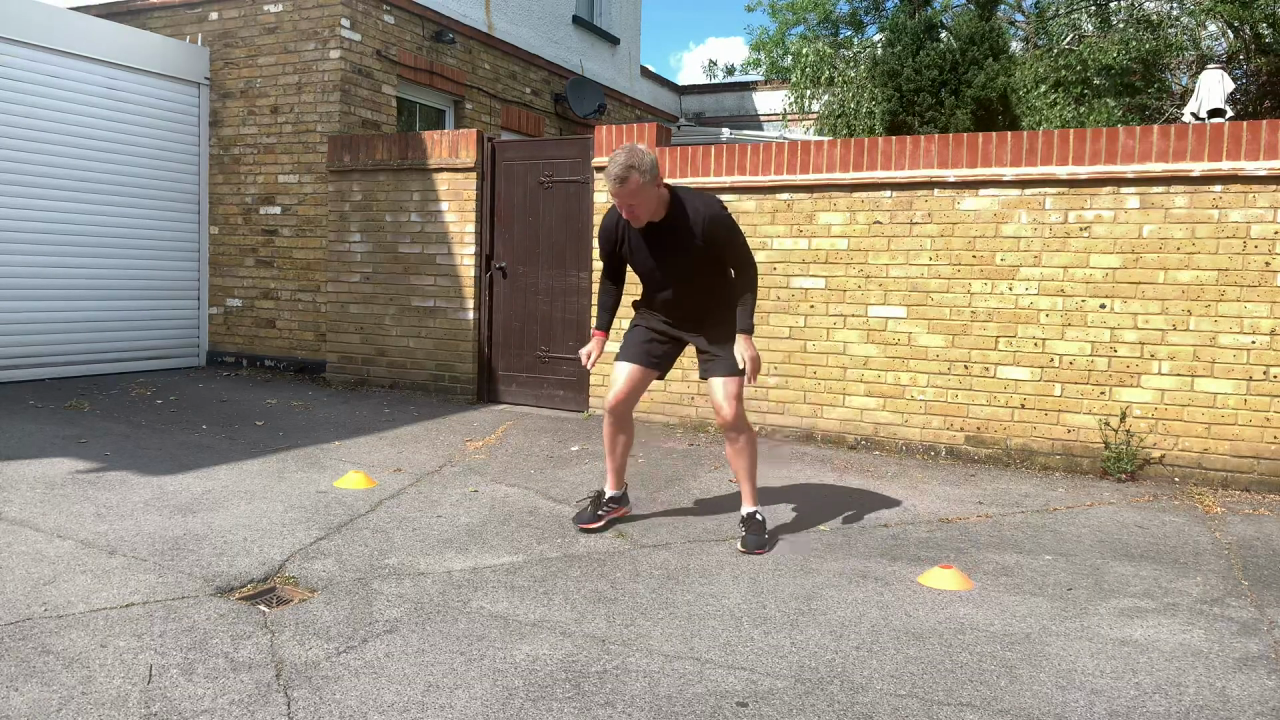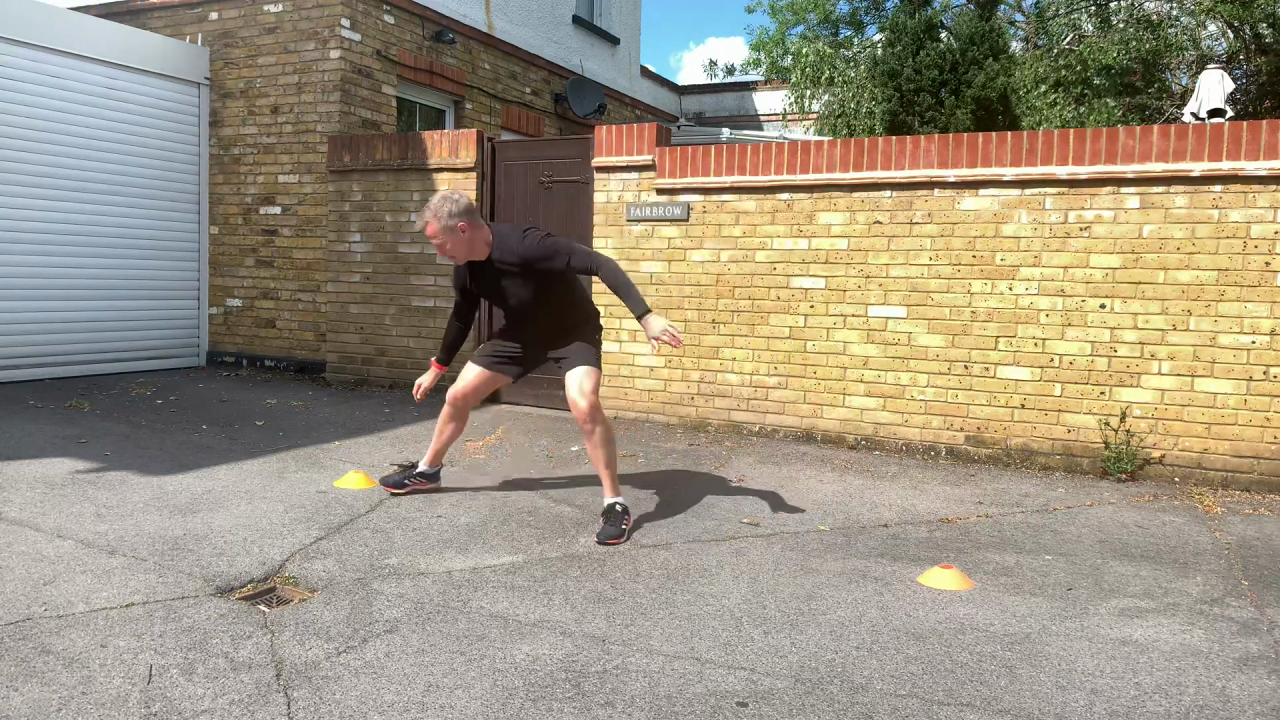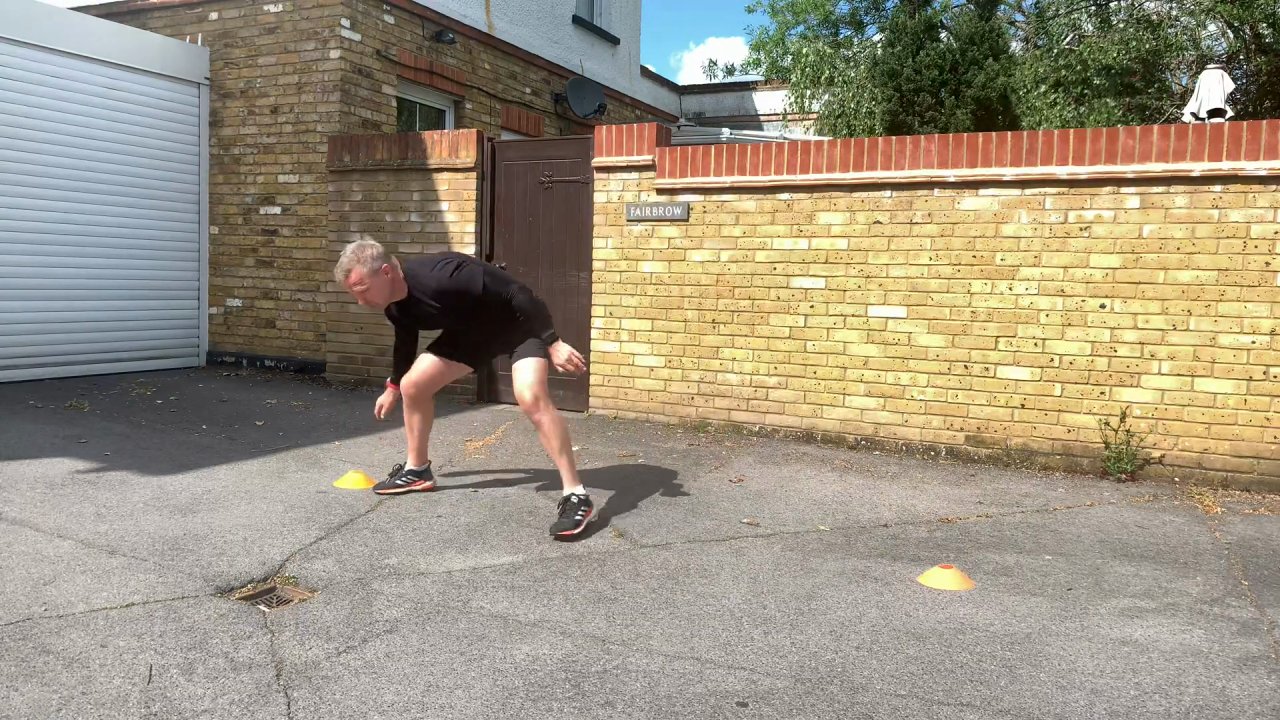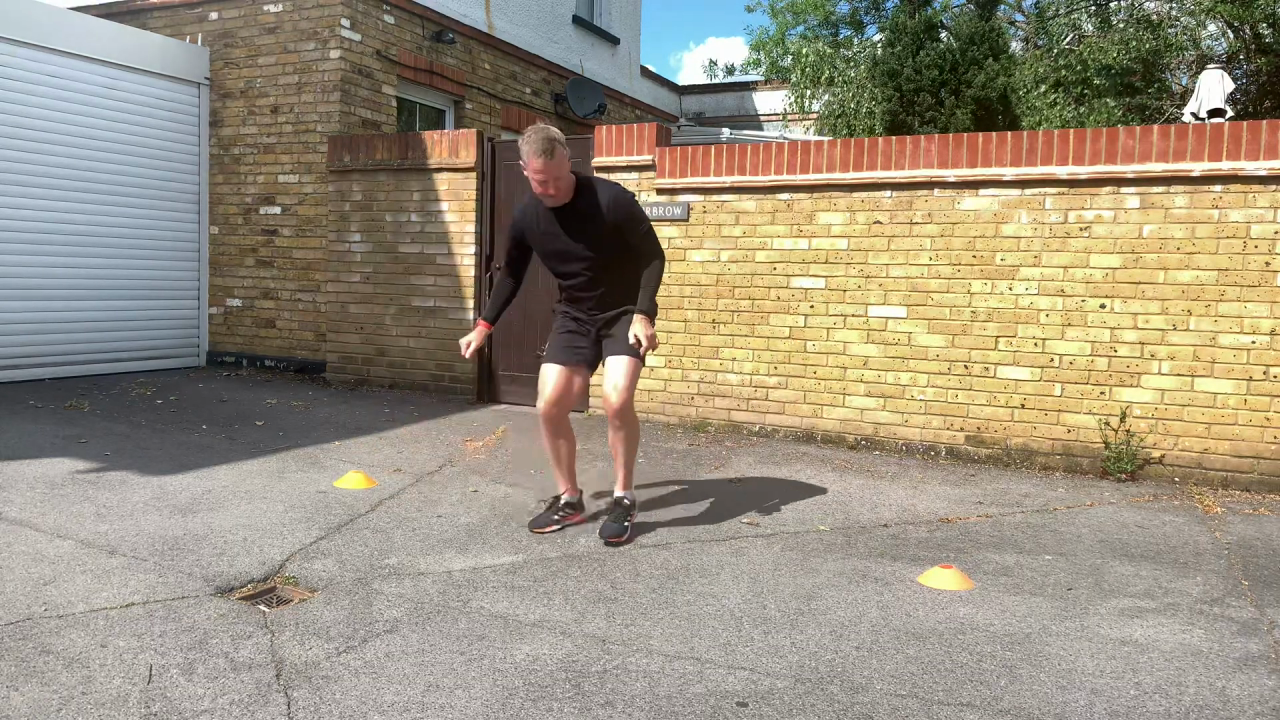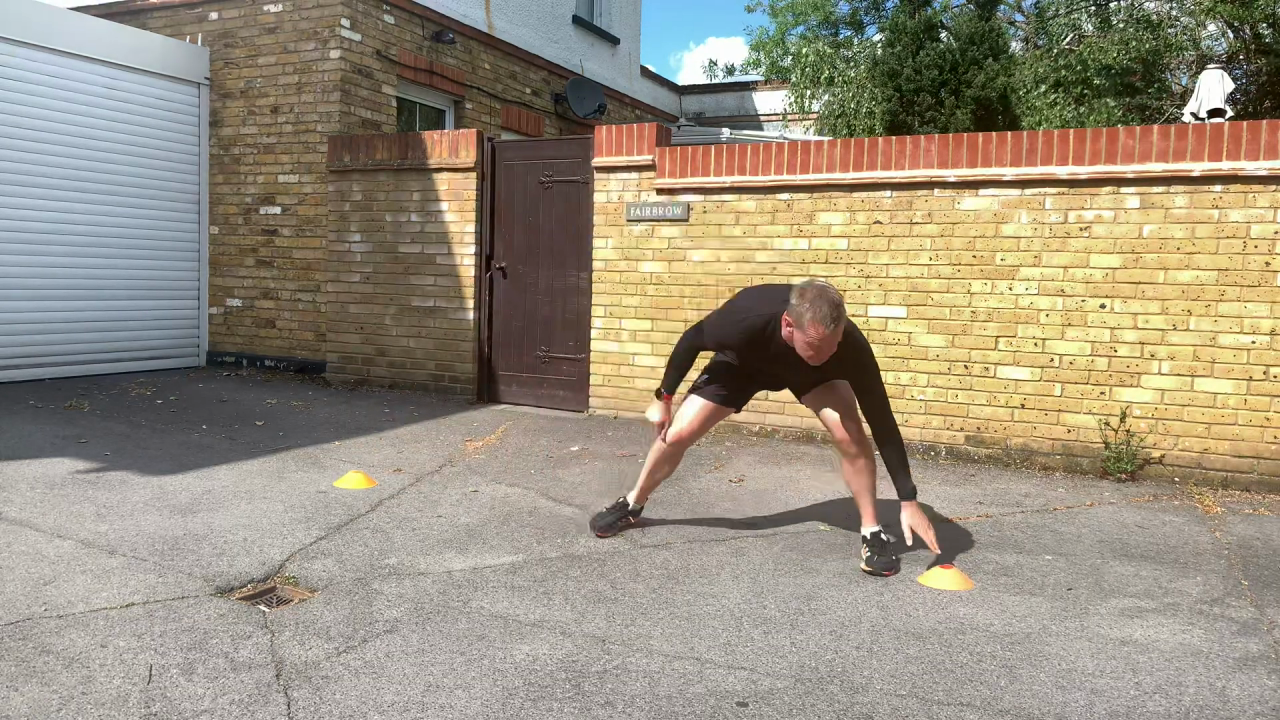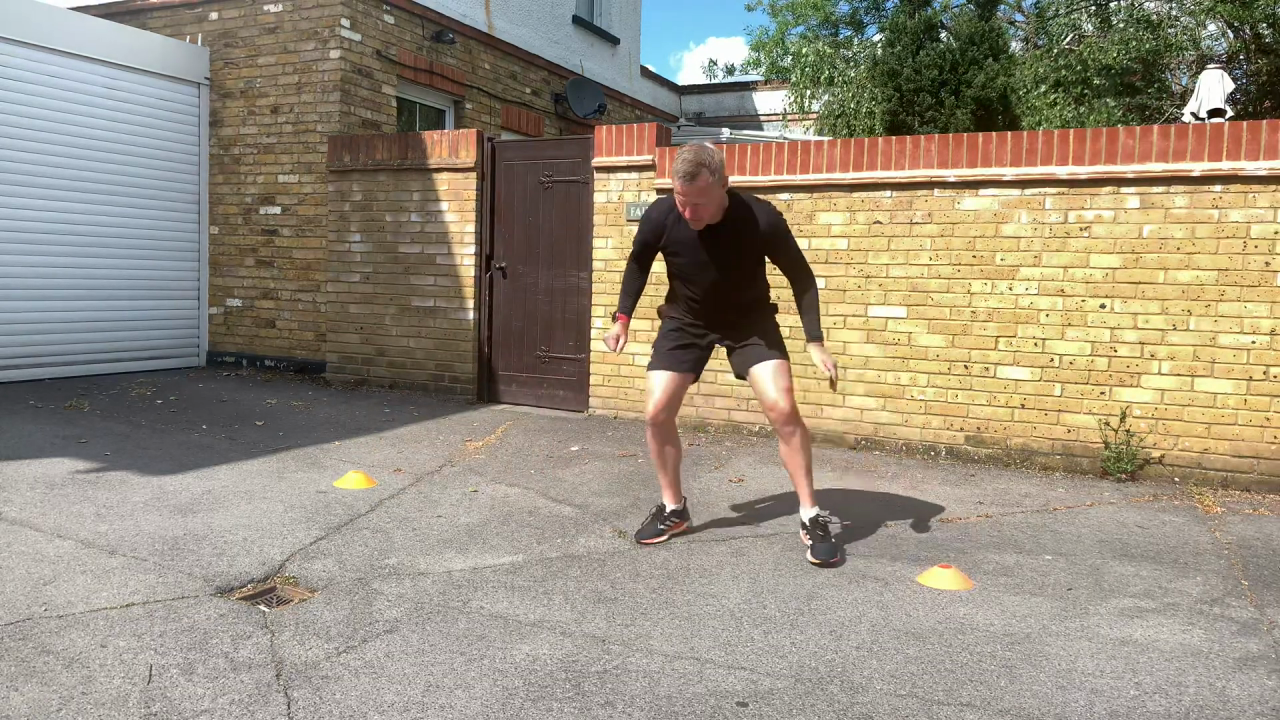
dt=0.5s
person 1, frame 1
left shoulder: (706, 213)
right shoulder: (614, 225)
left elbow: (744, 268)
right elbow: (610, 279)
left wrist: (744, 333)
right wrist: (599, 334)
left hip: (714, 318)
right hip: (656, 318)
left knee: (729, 415)
right knee: (616, 403)
left ankle: (751, 513)
right ankle: (613, 496)
person 1, frame 2
left shoulder: (526, 246)
right shoulder: (465, 267)
left elbow: (601, 265)
right elbow: (462, 315)
left wrist: (645, 316)
right wrist: (436, 369)
left hip: (573, 332)
right hip: (521, 334)
left knee: (584, 405)
right knee: (458, 396)
left ankle: (614, 504)
right ankle: (427, 470)
person 1, frame 3
left shoulder: (443, 277)
right shoulder: (395, 305)
left elbow: (517, 292)
right elbow: (404, 339)
left wrist: (553, 342)
right wrist: (393, 387)
left hip: (517, 326)
right hip: (471, 332)
left knee: (531, 397)
right knee: (414, 387)
left ankle: (575, 495)
right ankle: (415, 471)
person 1, frame 4
left shoulder: (610, 200)
right shoulder: (527, 216)
left elbow: (653, 255)
right elbow: (511, 273)
left wrist: (643, 315)
right wrist: (483, 327)
left hip: (623, 313)
right hip: (575, 315)
left knee: (617, 402)
right knee: (549, 407)
left ankle: (623, 498)
right ankle: (568, 499)
person 1, frame 5
left shoulder: (848, 347)
right shoulder: (749, 319)
left elbow: (882, 419)
right elbow: (691, 341)
left wrist: (909, 502)
right wrist: (662, 399)
left hip: (809, 374)
right hip: (742, 361)
left knee: (851, 437)
right knee: (678, 433)
left ankle: (872, 533)
right ankle: (631, 504)
person 1, frame 6
left shoulder: (760, 220)
right shoulder: (660, 217)
left elbow: (801, 279)
right elbow: (639, 264)
left wrist: (815, 342)
right wrist: (623, 319)
left hip: (749, 318)
right hip: (686, 318)
left knee: (782, 409)
right knee: (657, 413)
left ankle: (812, 516)
right ankle: (672, 509)
